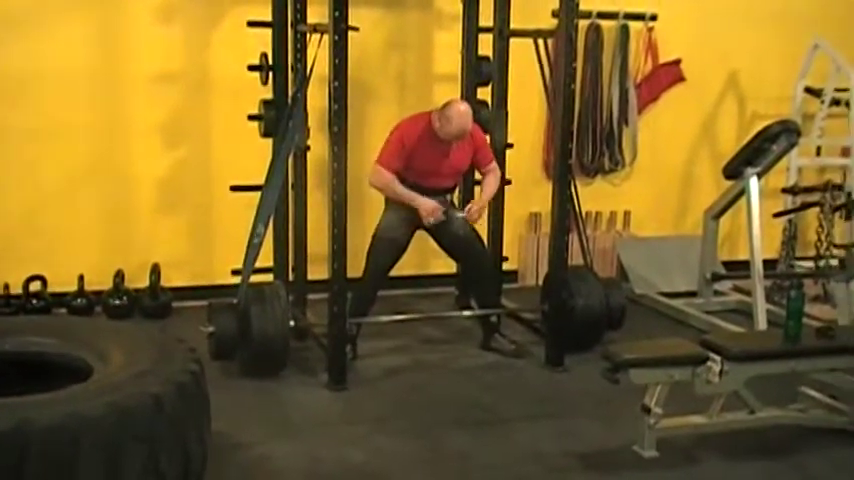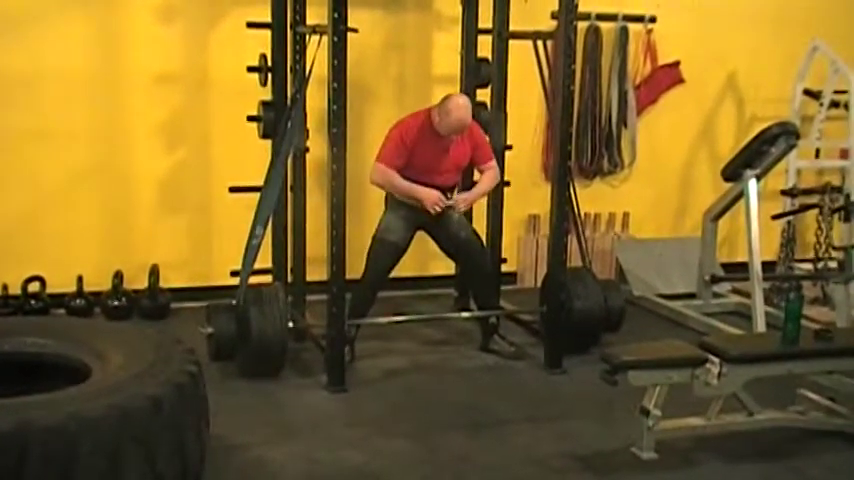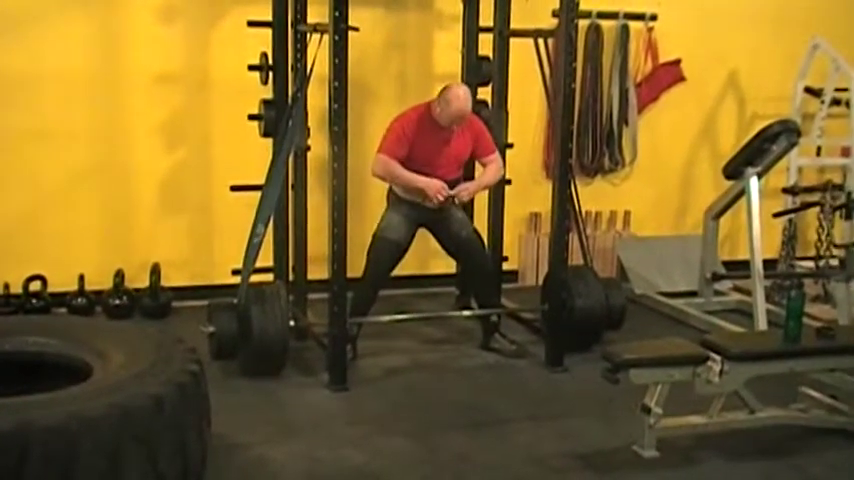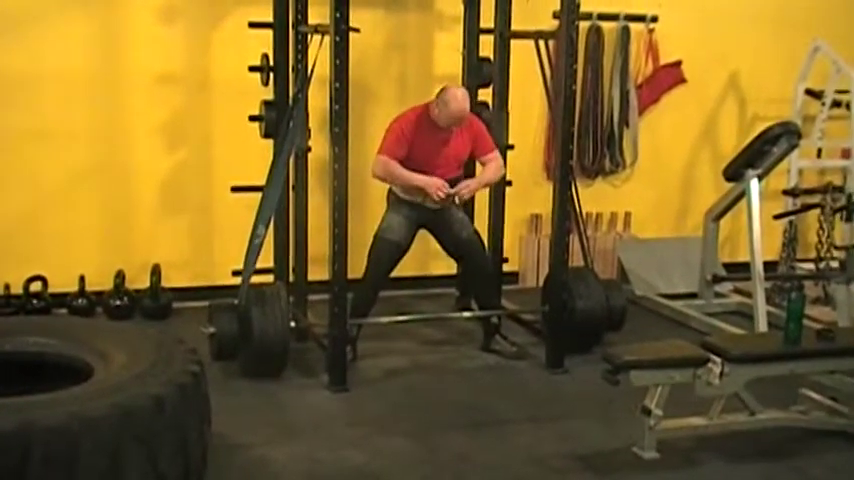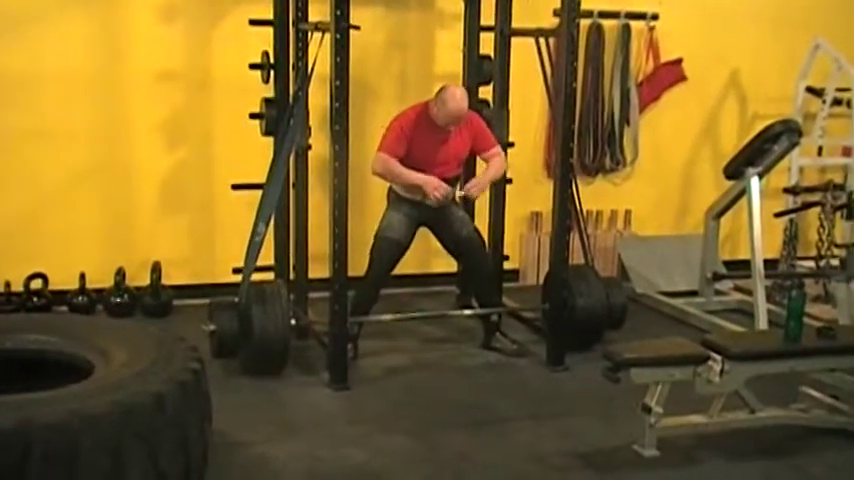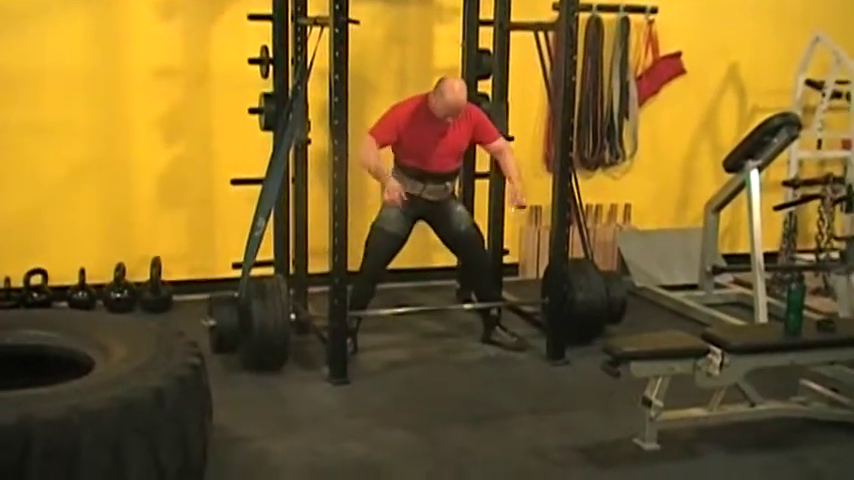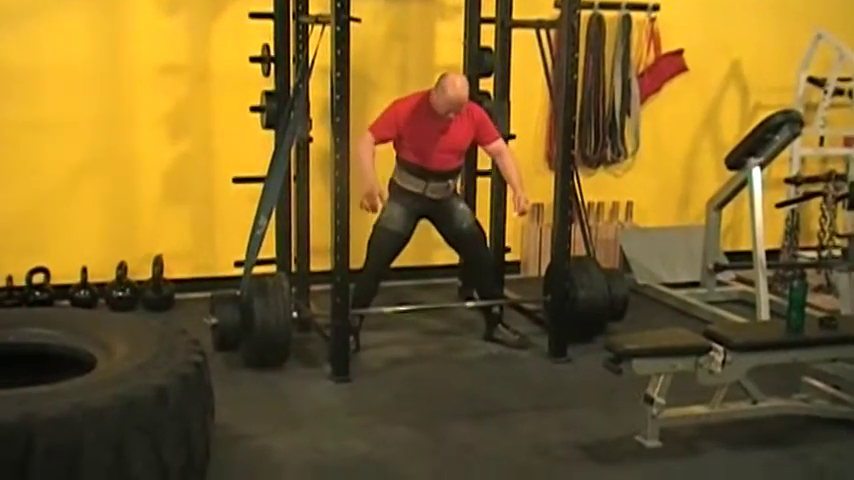
dt=0.2s
person 1, frame 1
left shoulder: (473, 135)
right shoulder: (408, 131)
left elbow: (492, 171)
right elbow: (378, 177)
left wrist: (482, 201)
right wrist: (418, 202)
left hip: (443, 207)
right hip: (406, 206)
left knee: (482, 260)
right knee: (376, 267)
left ankle: (492, 331)
right ankle: (348, 335)
person 1, frame 2
left shoulder: (472, 132)
right shoulder: (408, 128)
left elbow: (492, 171)
right elbow: (378, 174)
left wrist: (473, 194)
right wrist: (421, 193)
left hip: (445, 206)
right hip: (404, 205)
left knee: (481, 263)
right knee: (376, 269)
left ankle: (490, 333)
right ankle: (346, 337)
person 1, frame 3
left shoulder: (473, 126)
right shoulder: (409, 122)
left elbow: (496, 165)
right elbow: (380, 166)
left wrist: (475, 185)
right wrist: (423, 182)
left hip: (447, 205)
right hip: (405, 203)
left knee: (481, 262)
right knee: (377, 267)
left ankle: (491, 331)
right ankle: (348, 335)
person 1, frame 4
left shoulder: (472, 125)
right shoulder: (407, 122)
left elbow: (496, 164)
right elbow: (380, 167)
left wrist: (477, 182)
right wrist: (423, 181)
left hip: (446, 206)
right hip: (405, 204)
left knee: (481, 263)
right knee: (377, 268)
left ankle: (492, 333)
right ankle: (349, 337)
person 1, frame 5
left shoulder: (472, 122)
right shoulder: (408, 121)
left elbow: (498, 158)
right elbow: (379, 164)
left wrist: (484, 179)
right wrist: (422, 180)
left hip: (446, 203)
right hip: (406, 202)
left knee: (480, 261)
right knee: (378, 267)
left ankle: (492, 330)
right ankle: (349, 335)
person 1, frame 6
left shoulder: (472, 116)
right shoulder: (405, 112)
left elbow: (502, 149)
right elbow: (368, 148)
left wrist: (516, 183)
right wrist: (387, 180)
left hip: (444, 197)
right hip: (405, 195)
left knee: (477, 256)
right knee: (374, 260)
left ankle: (493, 325)
right ankle: (349, 329)
person 1, frame 7
left shoulder: (474, 115)
right shoulder: (405, 109)
left elbow: (500, 151)
right elbow: (366, 141)
left wrist: (517, 188)
right wrist: (370, 182)
left hip: (447, 195)
right hip: (406, 193)
left knee: (480, 253)
right knee: (377, 259)
left ankle: (495, 323)
right ankle: (351, 327)
